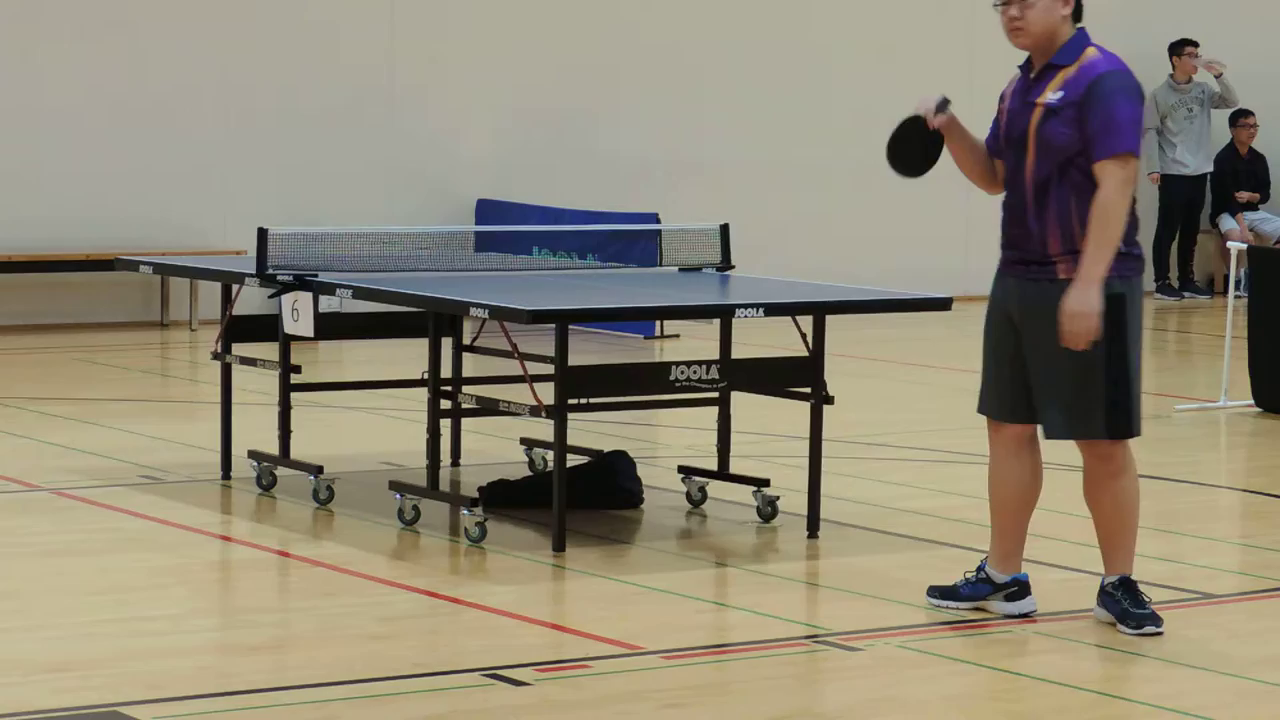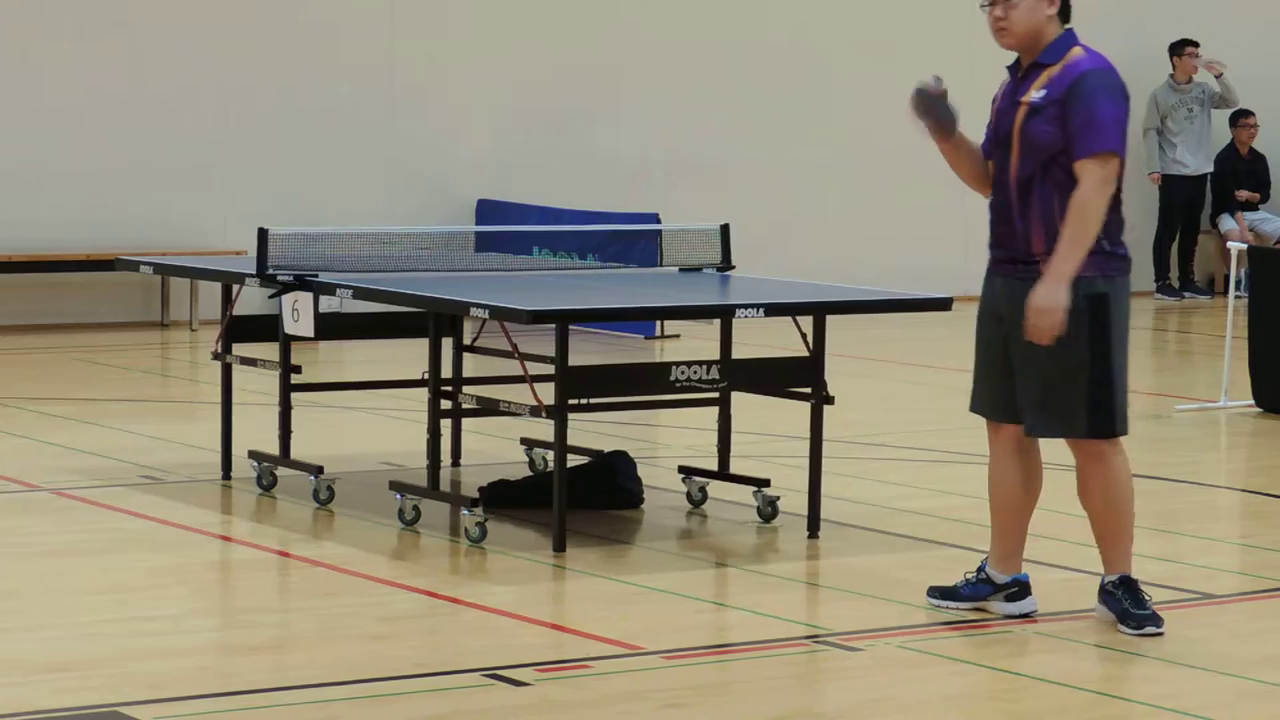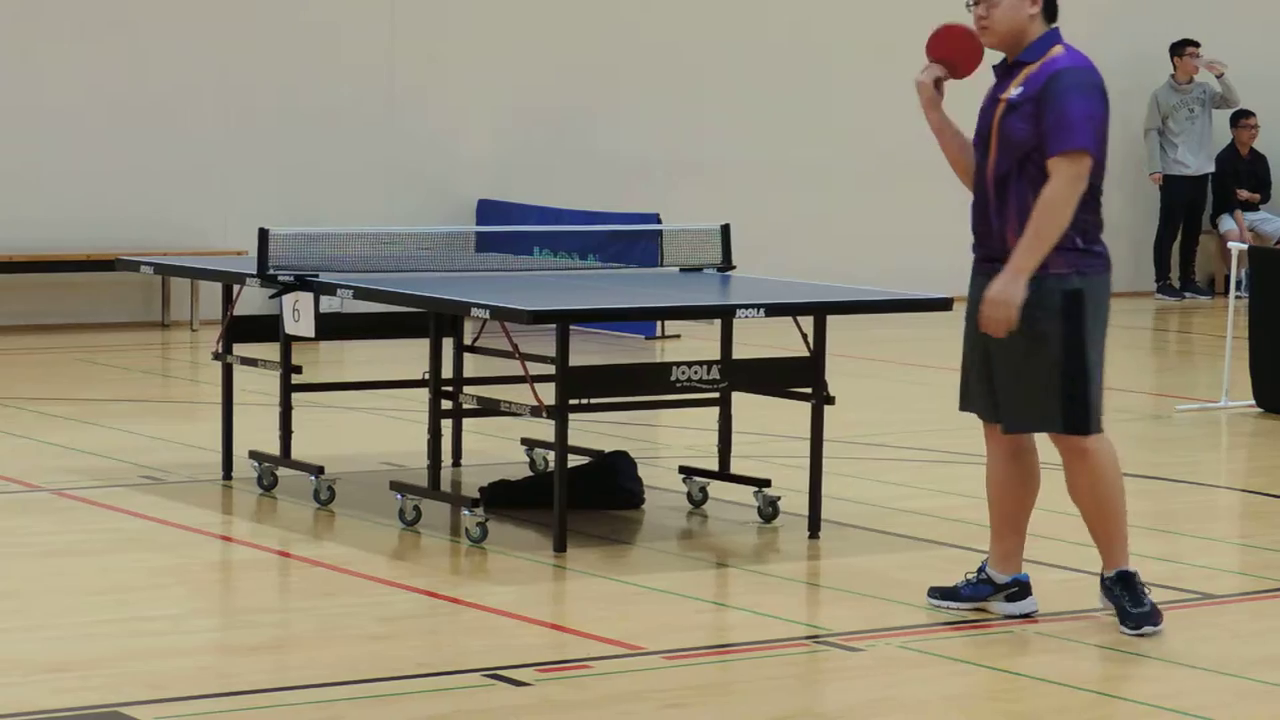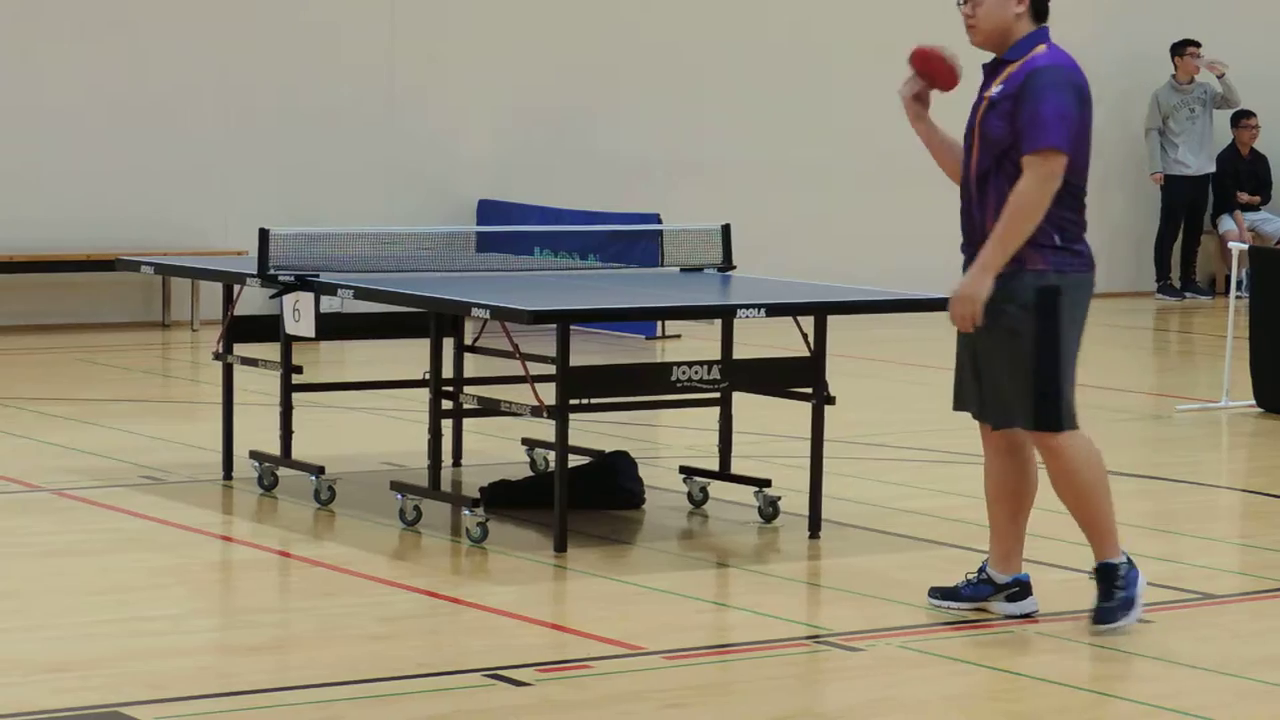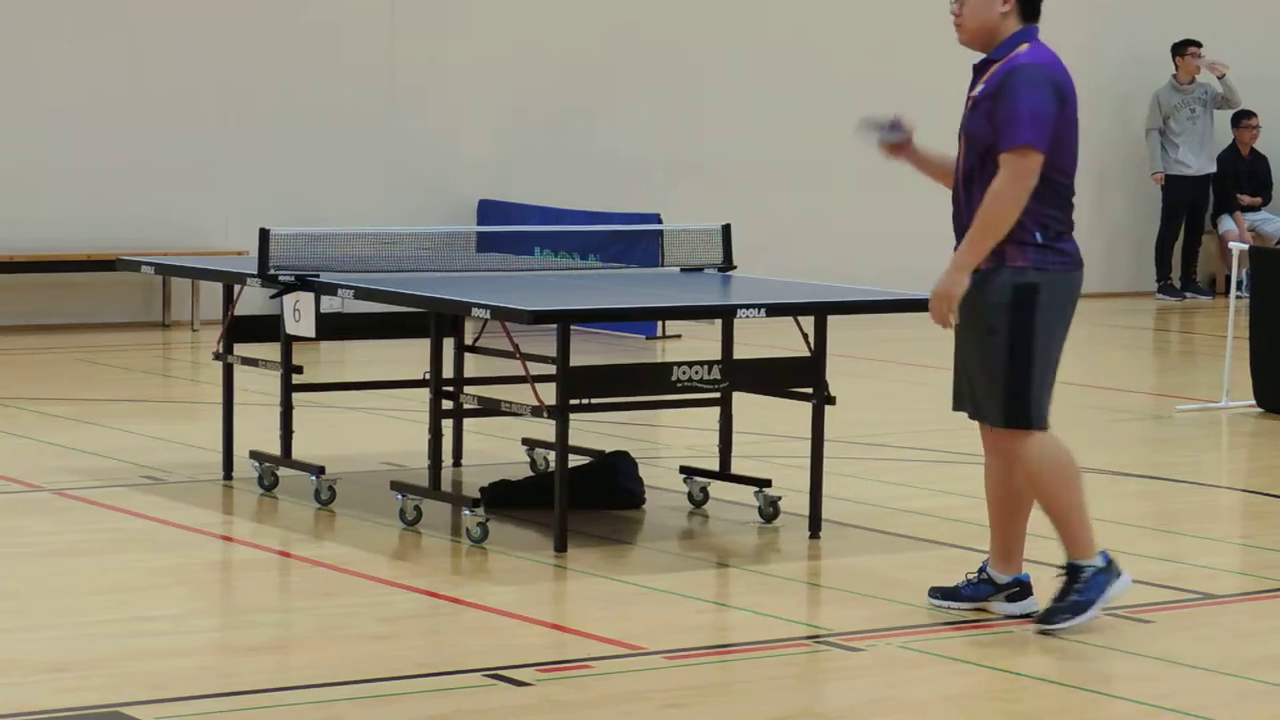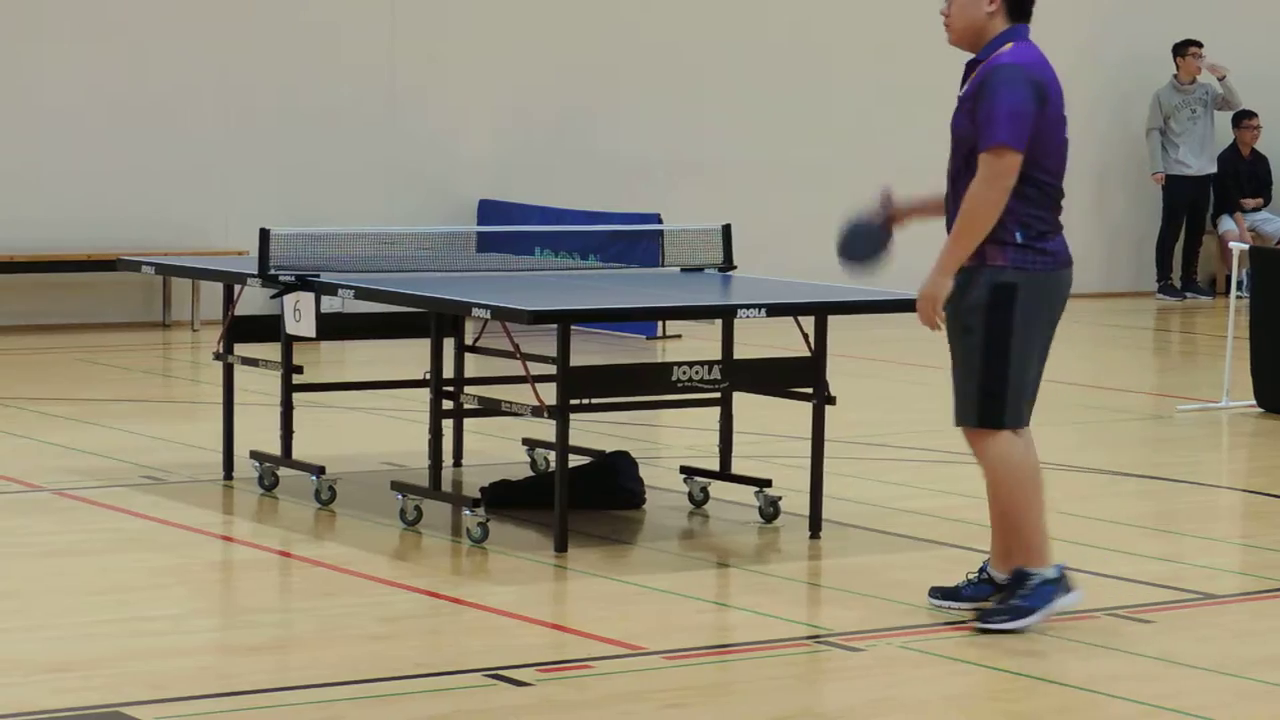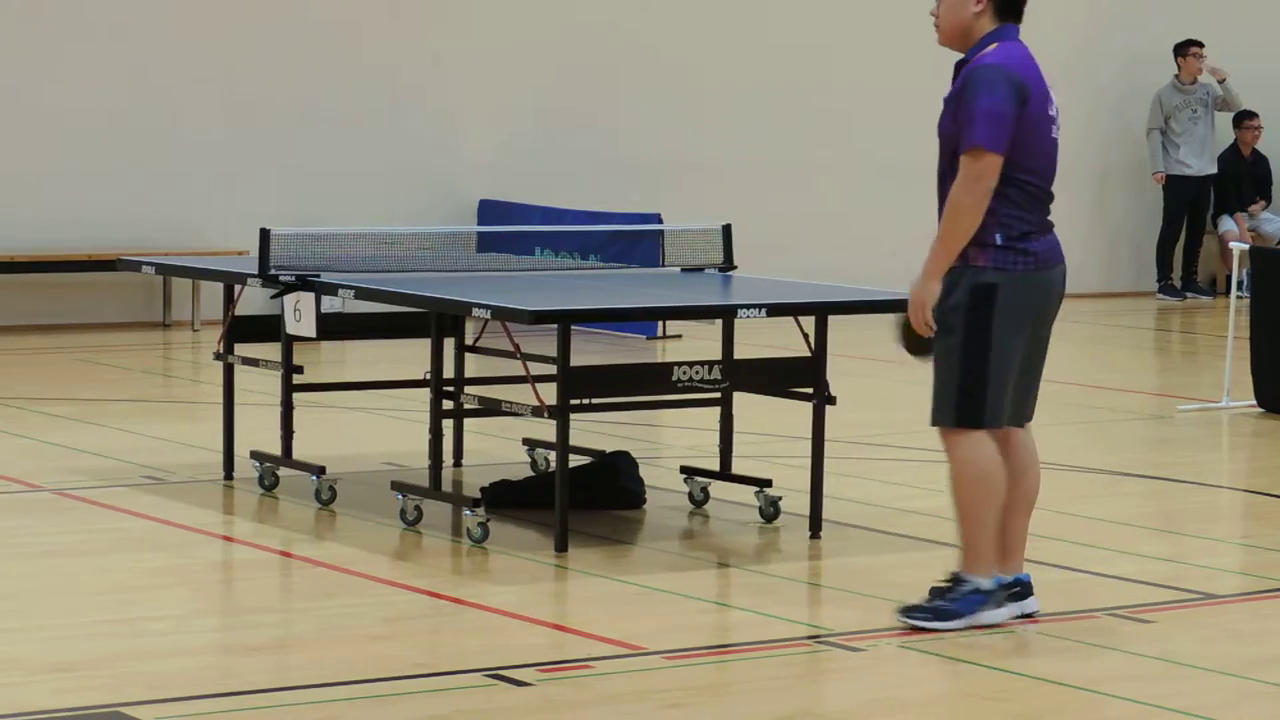
dt=0.1s
person 1, frame 1
left shoulder: (1105, 79)
right shoulder: (1020, 86)
left elbow: (1114, 186)
right elbow: (995, 177)
left wrist: (1087, 284)
right wrist: (952, 136)
left hip: (1091, 289)
right hip: (1019, 281)
left knee: (1103, 441)
right knee: (1009, 428)
left ankle: (1119, 583)
right ankle: (1003, 576)
person 1, frame 2
left shoulder: (1090, 78)
right shoulder: (1013, 87)
left elbow: (1095, 184)
right elbow: (989, 179)
left wrist: (1057, 279)
right wrist: (945, 134)
left hip: (1075, 287)
right hip: (1006, 280)
left knee: (1093, 440)
right knee: (1007, 429)
left ankle: (1119, 581)
right ankle: (1004, 576)
person 1, frame 3
left shoulder: (1068, 75)
right shoulder: (1008, 81)
left elbow: (1066, 183)
right elbow: (982, 177)
left wrist: (1015, 275)
right wrist: (934, 112)
left hip: (1059, 282)
right hip: (1006, 279)
left knee: (1075, 432)
right knee: (1003, 428)
left ankle: (1120, 575)
right ankle: (1004, 576)
person 1, frame 4
left shoulder: (1049, 73)
right shoulder: (999, 79)
left elbow: (1040, 181)
left wrist: (982, 270)
right wrist: (919, 119)
left hip: (1039, 280)
right hip: (998, 281)
left knee: (1049, 429)
right knee: (999, 428)
left ankle: (1114, 564)
right ankle: (1004, 576)
person 1, frame 5
left shoulder: (1029, 71)
right shoulder: (1000, 74)
left elbow: (1018, 181)
left wrist: (958, 268)
right wrist: (915, 156)
left hip: (1025, 273)
right hip: (1007, 274)
left knee: (1018, 427)
right knee: (1001, 426)
left ankle: (1091, 563)
right ankle: (1005, 575)
person 1, frame 6
left shoulder: (1012, 70)
right shoulder: (996, 72)
left elbow: (996, 182)
left wrist: (943, 270)
right wrist: (918, 207)
left hip: (1009, 273)
right hip: (1001, 273)
left knee: (991, 426)
right knee: (998, 427)
left ankle: (1039, 572)
right ankle: (1006, 573)
person 1, frame 7
left shoulder: (990, 71)
right shoulder: (1008, 68)
left elbow: (977, 183)
left wrist: (931, 276)
right wrist: (946, 268)
left hip: (995, 272)
right hip: (1027, 269)
left knee: (967, 425)
right knee: (1004, 425)
left ankle: (982, 581)
right ankle: (1005, 571)
person 2, frame 1
left shoulder: (1203, 91)
right shoulder: (1160, 94)
left elbow: (1232, 102)
right elbow: (1150, 132)
left wrist: (1219, 76)
right wrist: (1153, 167)
left hip: (1199, 171)
right hip: (1172, 172)
left knee: (1191, 229)
right knee: (1168, 228)
left ankle: (1186, 280)
right ankle: (1162, 283)
person 2, frame 2
left shoulder: (1203, 91)
right shoulder: (1160, 94)
left elbow: (1232, 102)
right elbow: (1150, 132)
left wrist: (1219, 76)
right wrist: (1153, 167)
left hip: (1199, 171)
right hip: (1173, 172)
left knee: (1191, 230)
right knee: (1168, 228)
left ankle: (1187, 281)
right ankle: (1162, 283)
person 2, frame 3
left shoulder: (1204, 91)
right shoulder: (1161, 94)
left elbow: (1233, 102)
right elbow: (1151, 133)
left wrist: (1220, 76)
right wrist: (1155, 168)
left hip: (1201, 172)
right hip: (1174, 173)
left knee: (1193, 230)
right knee: (1169, 229)
left ankle: (1188, 281)
right ankle: (1163, 283)
person 2, frame 4
left shoulder: (1205, 91)
right shoulder: (1162, 95)
left elbow: (1234, 103)
right elbow: (1152, 132)
left wrist: (1221, 76)
right wrist: (1156, 167)
left hip: (1202, 172)
right hip: (1175, 173)
left knee: (1194, 230)
right knee: (1170, 229)
left ankle: (1188, 281)
right ankle: (1163, 283)
person 2, frame 5
left shoulder: (1206, 91)
right shoulder: (1162, 95)
left elbow: (1235, 103)
right elbow: (1153, 133)
left wrist: (1222, 76)
right wrist: (1156, 168)
left hip: (1203, 172)
right hip: (1175, 173)
left knee: (1195, 230)
right knee: (1171, 229)
left ankle: (1189, 281)
right ankle: (1164, 283)
person 2, frame 6
left shoulder: (1207, 91)
right shoulder: (1163, 95)
left elbow: (1235, 105)
right elbow: (1153, 132)
left wrist: (1222, 78)
right wrist: (1157, 168)
left hip: (1203, 172)
right hip: (1176, 173)
left knee: (1196, 230)
right knee: (1171, 229)
left ankle: (1189, 281)
right ankle: (1164, 283)
person 2, frame 7
left shoulder: (1208, 91)
right shoulder: (1164, 95)
left elbow: (1236, 106)
right elbow: (1154, 132)
left wrist: (1222, 80)
right wrist: (1157, 167)
left hip: (1204, 172)
right hip: (1176, 173)
left knee: (1197, 230)
right knee: (1172, 229)
left ankle: (1190, 281)
right ankle: (1164, 283)
person 3, frame 1
left shoulder: (1259, 159)
right shoulder: (1223, 159)
left elbow: (1265, 194)
right elbow: (1228, 198)
left wrist: (1249, 196)
right wrist: (1244, 230)
left hip: (1253, 212)
right hip: (1227, 213)
right knee: (1234, 236)
right ankle: (1233, 279)
person 3, frame 2
left shoulder: (1260, 159)
right shoulder: (1224, 159)
right elbow: (1228, 198)
left wrist: (1249, 195)
right wrist: (1244, 230)
left hip: (1253, 211)
right hip: (1227, 212)
right knee: (1233, 236)
right ankle: (1234, 279)
person 3, frame 3
left shoulder: (1260, 159)
right shoulder: (1224, 159)
right elbow: (1228, 198)
left wrist: (1249, 196)
right wrist: (1243, 229)
left hip: (1254, 212)
right hip: (1228, 212)
right knee: (1232, 236)
person 3, frame 4
left shoulder: (1261, 159)
right shoulder: (1225, 159)
right elbow: (1228, 199)
left wrist: (1250, 199)
right wrist: (1243, 230)
left hip: (1254, 212)
right hip: (1228, 213)
right knee: (1231, 237)
right ankle: (1234, 279)
person 3, frame 5
left shoulder: (1261, 160)
right shoulder: (1225, 159)
right elbow: (1228, 199)
left wrist: (1252, 200)
right wrist: (1243, 230)
left hip: (1255, 212)
right hip: (1228, 213)
right knee: (1230, 237)
right ankle: (1234, 280)
person 3, frame 6
left shoulder: (1261, 160)
right shoulder: (1225, 160)
right elbow: (1228, 199)
left wrist: (1254, 202)
right wrist: (1243, 230)
left hip: (1255, 213)
right hip: (1228, 213)
right knee: (1230, 237)
right ankle: (1234, 280)
person 3, frame 7
left shoulder: (1262, 160)
right shoulder: (1226, 160)
right elbow: (1228, 199)
left wrist: (1260, 206)
right wrist: (1243, 230)
left hip: (1255, 213)
right hip: (1229, 213)
right knee: (1229, 237)
right ankle: (1234, 280)
